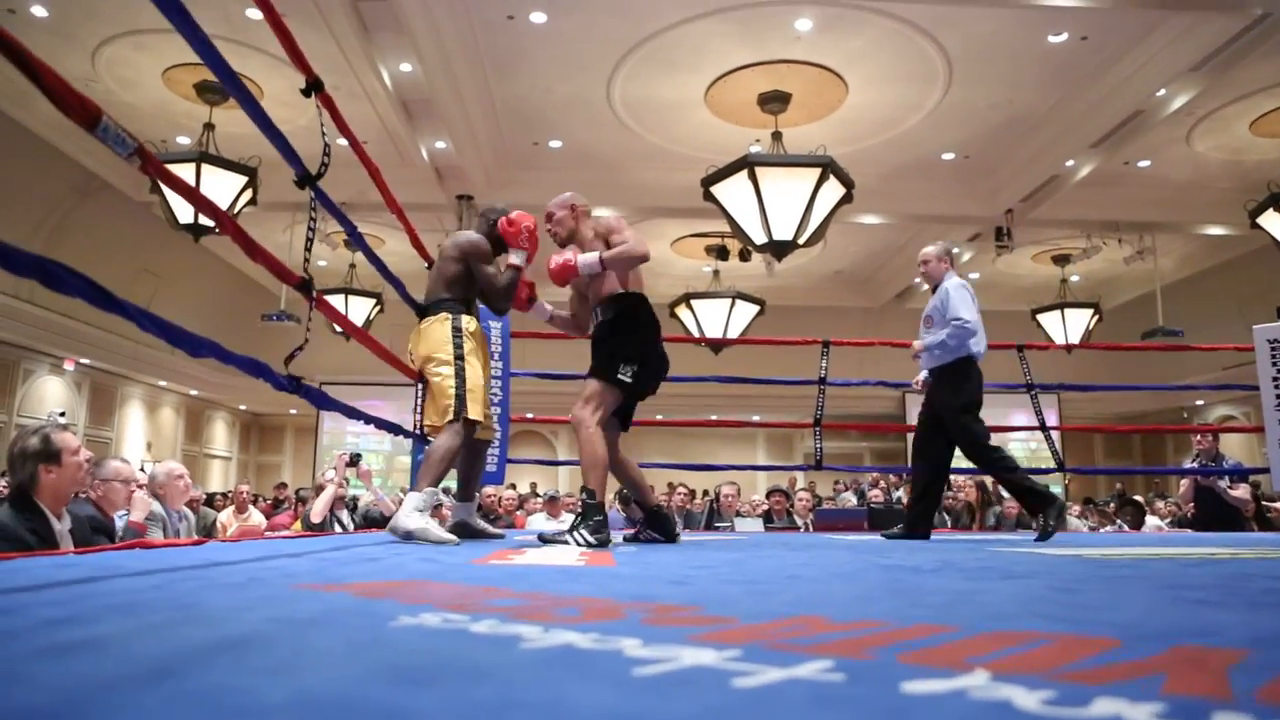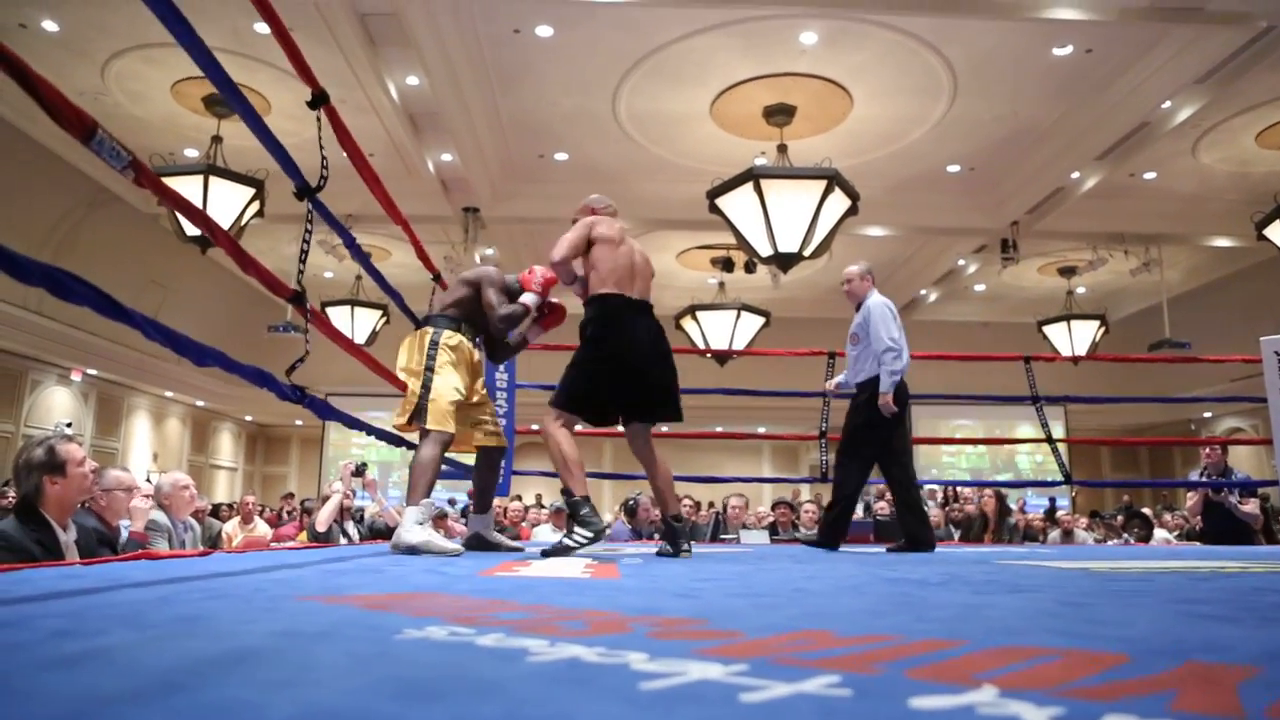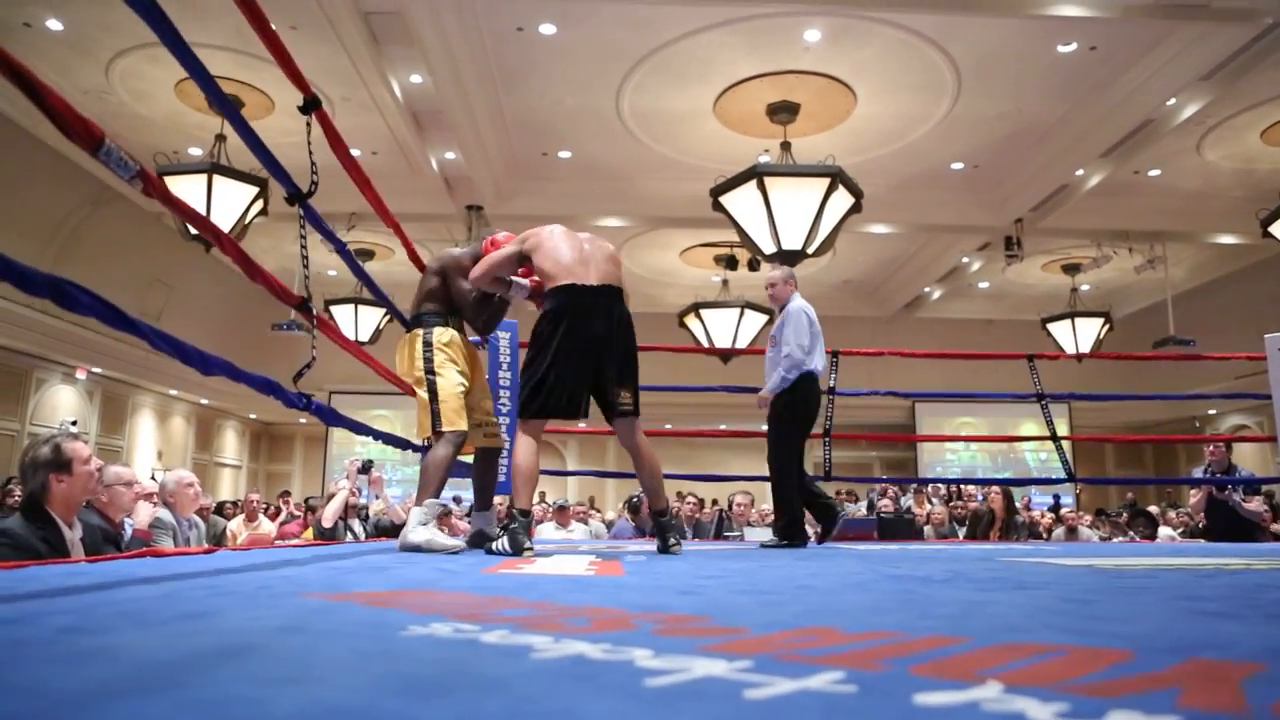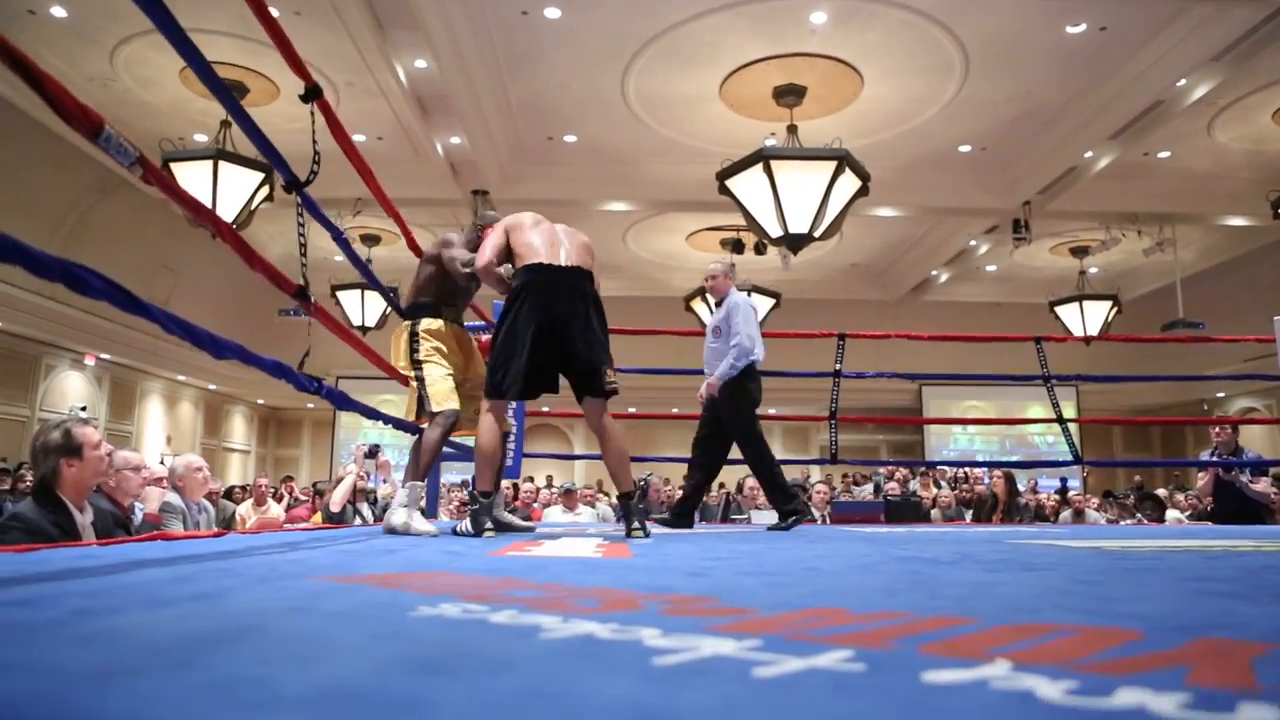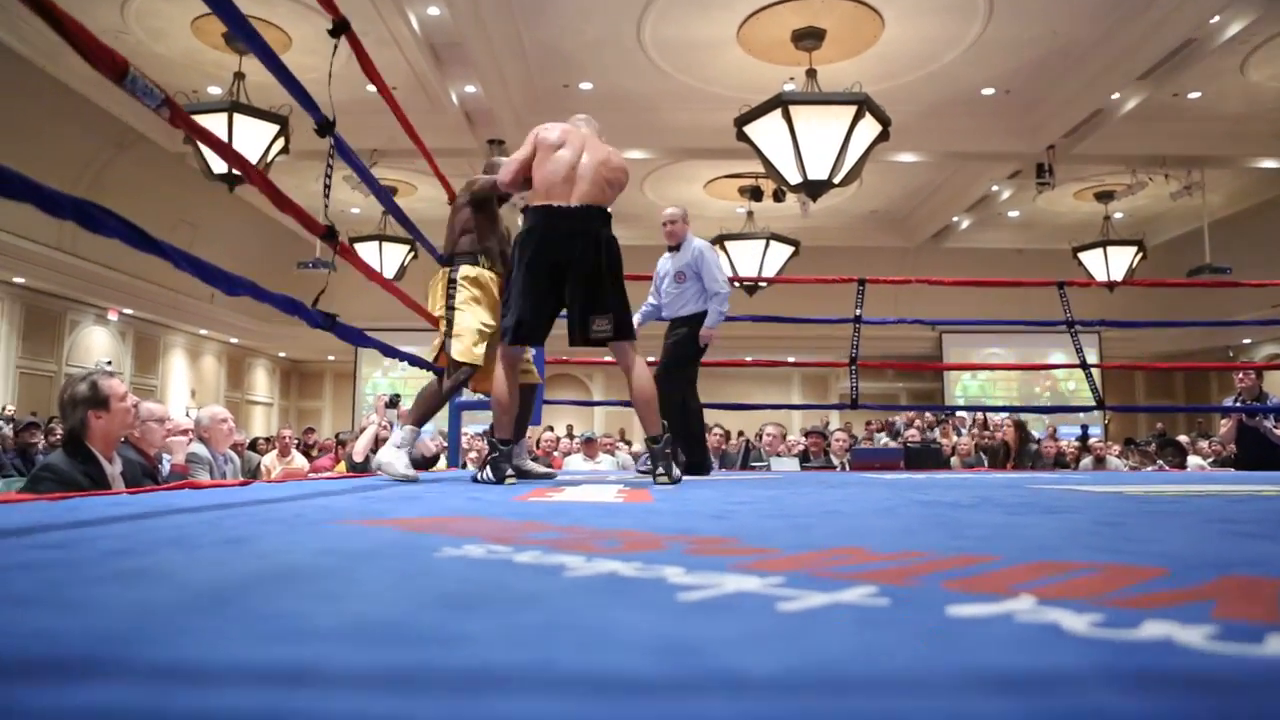
dt=0.4s
person 1, frame 1
left shoulder: (600, 227)
right shoulder: (578, 276)
left elbow: (641, 252)
right elbow: (577, 323)
left wrist: (585, 262)
right wrist: (536, 305)
left hip: (629, 329)
right hip: (614, 334)
left knee: (585, 414)
right knee: (605, 443)
left ankle: (594, 519)
right ankle: (657, 520)
person 1, frame 2
left shoulder: (594, 224)
right shoulder: (639, 253)
left elbow: (557, 260)
left wrist: (575, 280)
left hip: (608, 331)
right hip: (647, 335)
left knee: (555, 423)
right knee: (641, 443)
left ankle: (585, 516)
right ankle: (677, 533)
person 1, frame 3
left shoulder: (536, 237)
right shoulder: (605, 248)
left elbow: (478, 276)
left wrist: (515, 288)
left hip: (565, 316)
right hip: (612, 318)
left knee: (528, 428)
right knee: (631, 433)
left ankle: (519, 531)
right ankle: (665, 529)
person 1, frame 4
left shoulder: (516, 222)
right shoulder: (580, 238)
left elbow: (483, 267)
left wrist: (509, 287)
left hip: (534, 293)
right hip: (581, 297)
left knee: (494, 407)
right knee: (598, 413)
left ankle: (481, 513)
right ankle: (631, 514)
person 1, frame 5
left shoulder: (546, 133)
right shoulder: (618, 164)
left elbow: (505, 181)
left hip: (542, 236)
right hip: (593, 241)
left knee: (509, 356)
right knee: (628, 353)
left ankle: (500, 460)
right ankle: (661, 456)
person 2, frame 1
left shoulder: (470, 247)
right shoulder: (474, 242)
left elbow: (498, 305)
right elbow: (500, 298)
left wrist: (519, 256)
right wrist: (518, 254)
left hip: (456, 335)
right hip: (452, 332)
left knee: (480, 430)
right knee: (463, 423)
left ankle: (463, 516)
right ankle: (412, 512)
person 2, frame 2
left shoulder: (500, 298)
right shoulder: (491, 277)
left elbow: (498, 355)
right elbow: (499, 324)
left wrist: (535, 328)
right wrist: (532, 298)
left hip: (461, 354)
right hip: (441, 346)
left knee: (493, 443)
right knee: (438, 434)
left ankle: (480, 531)
right ankle: (412, 527)
person 2, frame 3
left shoulder: (473, 273)
right shoulder: (457, 259)
left elbow: (484, 325)
right elbow: (472, 309)
left hip: (457, 350)
right hip: (435, 344)
left knee: (489, 439)
right knee: (452, 433)
left ankle: (484, 525)
person 2, frame 4
left shoulder: (472, 272)
right shoulder: (452, 242)
right elbow: (463, 271)
left hip: (459, 341)
right hip: (427, 335)
right knee: (444, 417)
left ankle: (493, 511)
right ankle: (403, 510)
person 2, frame 5
left shoulder: (498, 228)
right shoulder: (478, 188)
left hip: (492, 294)
right hip: (466, 286)
left knee: (526, 380)
right knee: (458, 370)
left ankle: (517, 457)
right ankle: (396, 450)
person 3, frame 1
left shoulder: (954, 288)
right shoulder: (939, 295)
left elbow: (965, 326)
left wrist: (925, 345)
right wrist: (925, 373)
left hip: (957, 379)
right hip: (945, 380)
left knee: (977, 447)
right knee: (928, 451)
left ankle: (1043, 504)
right ankle: (916, 523)
person 3, frame 2
left shoulder: (876, 306)
right shoulder: (865, 312)
left elbow: (890, 350)
left wrist: (885, 390)
right wrist: (839, 380)
left hip: (876, 395)
right hip: (875, 394)
left knee: (851, 461)
right knee: (896, 466)
left ankle: (831, 533)
right ankle: (918, 536)
person 3, frame 3
left shoulder: (796, 311)
right shoulder: (789, 314)
left elbow: (795, 357)
left wrist: (771, 389)
right wrist: (775, 390)
left hip: (795, 394)
right hip: (793, 394)
left knee: (784, 464)
right knee: (786, 463)
left ankle: (788, 532)
right ankle: (826, 509)
person 3, frame 4
left shoulder: (739, 303)
right shoulder: (721, 310)
left elbow: (744, 345)
left wrist: (719, 377)
right wrist: (707, 383)
left hip: (735, 387)
right hip: (723, 388)
left knee: (753, 448)
right knee: (704, 449)
left ankle: (791, 506)
right ankle: (682, 512)
person 3, frame 5
left shoulder: (700, 250)
right shoulder: (664, 261)
left elbow: (720, 290)
right elbow: (655, 298)
left wrist: (710, 324)
right wrist: (638, 318)
left hip: (694, 326)
right hip: (675, 327)
left knee: (666, 385)
right knee: (684, 392)
right ankle: (697, 459)
